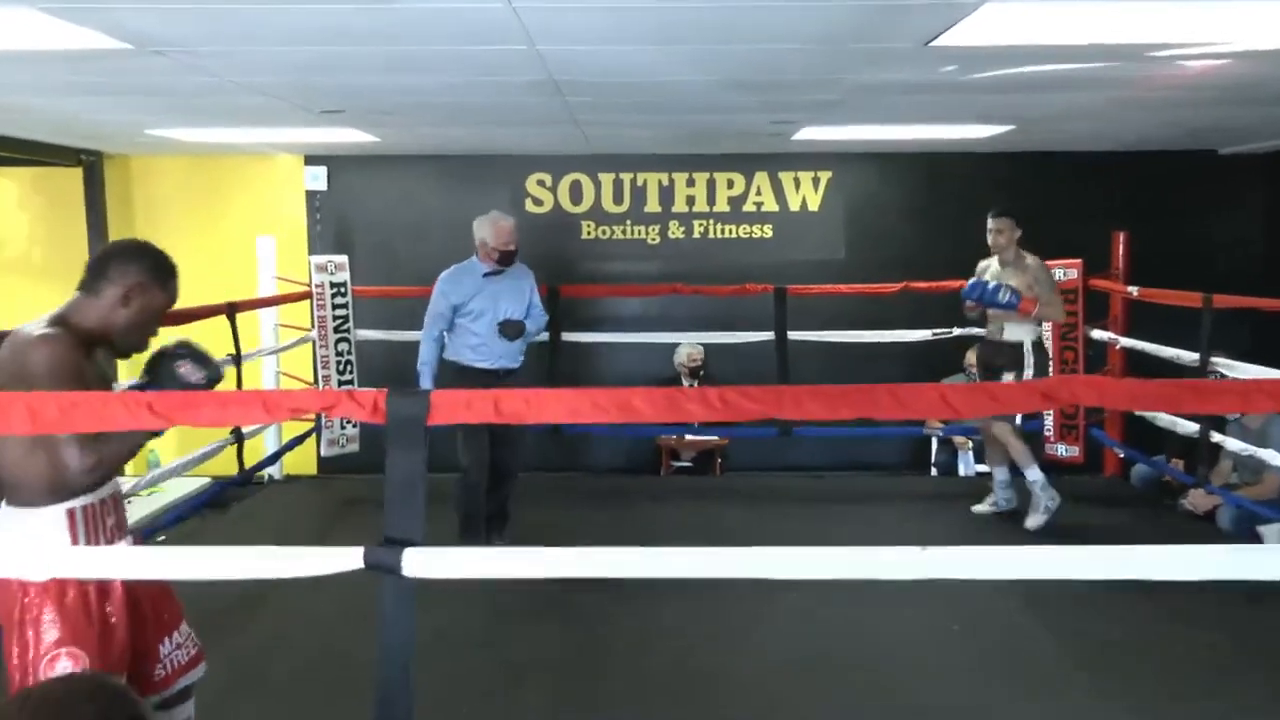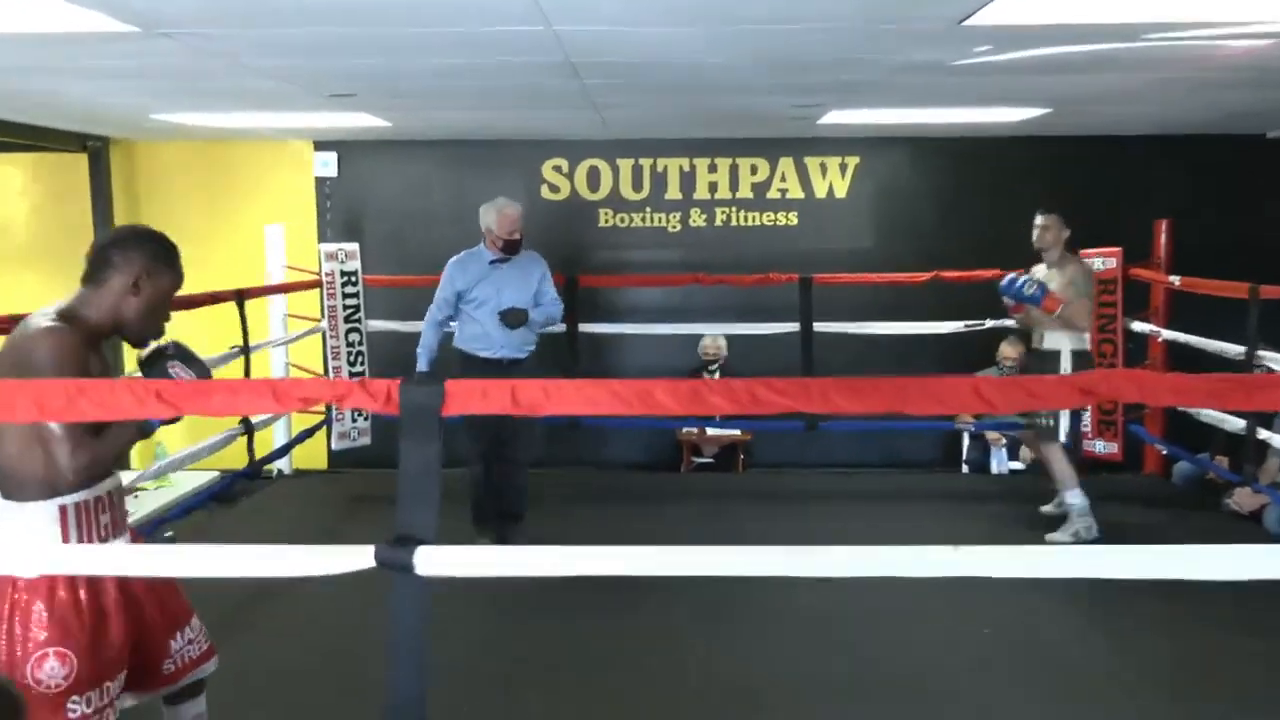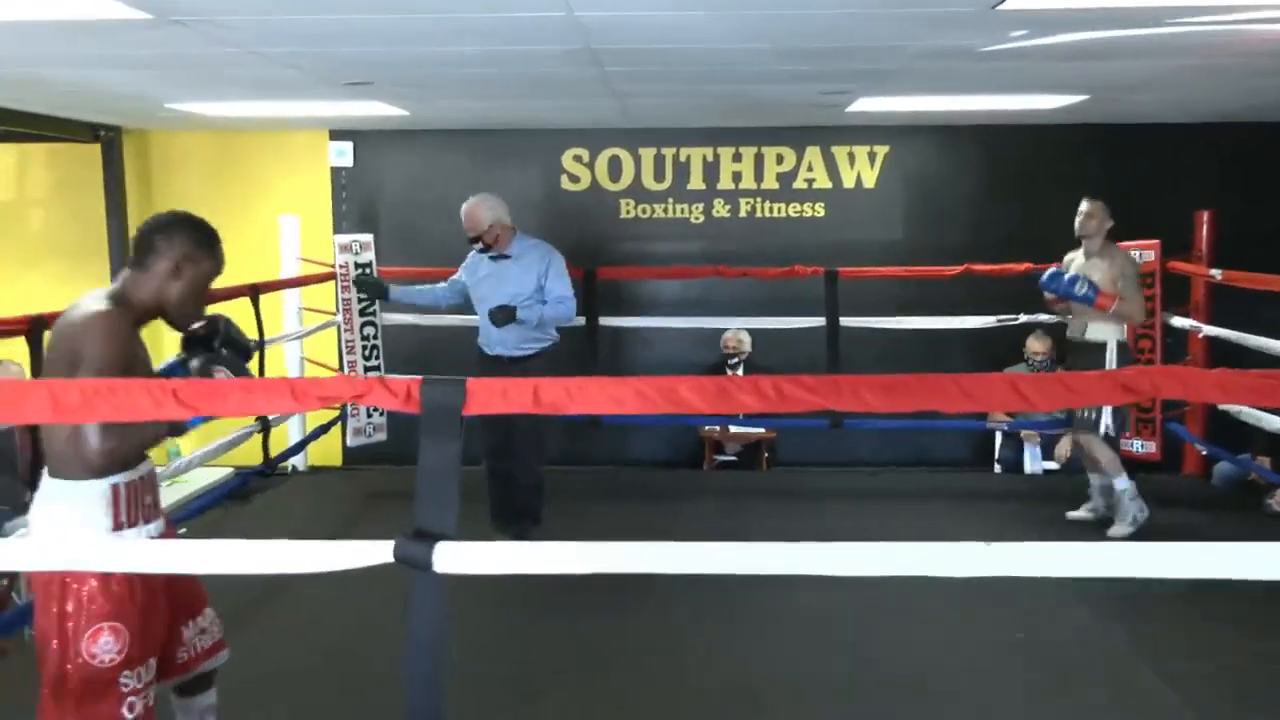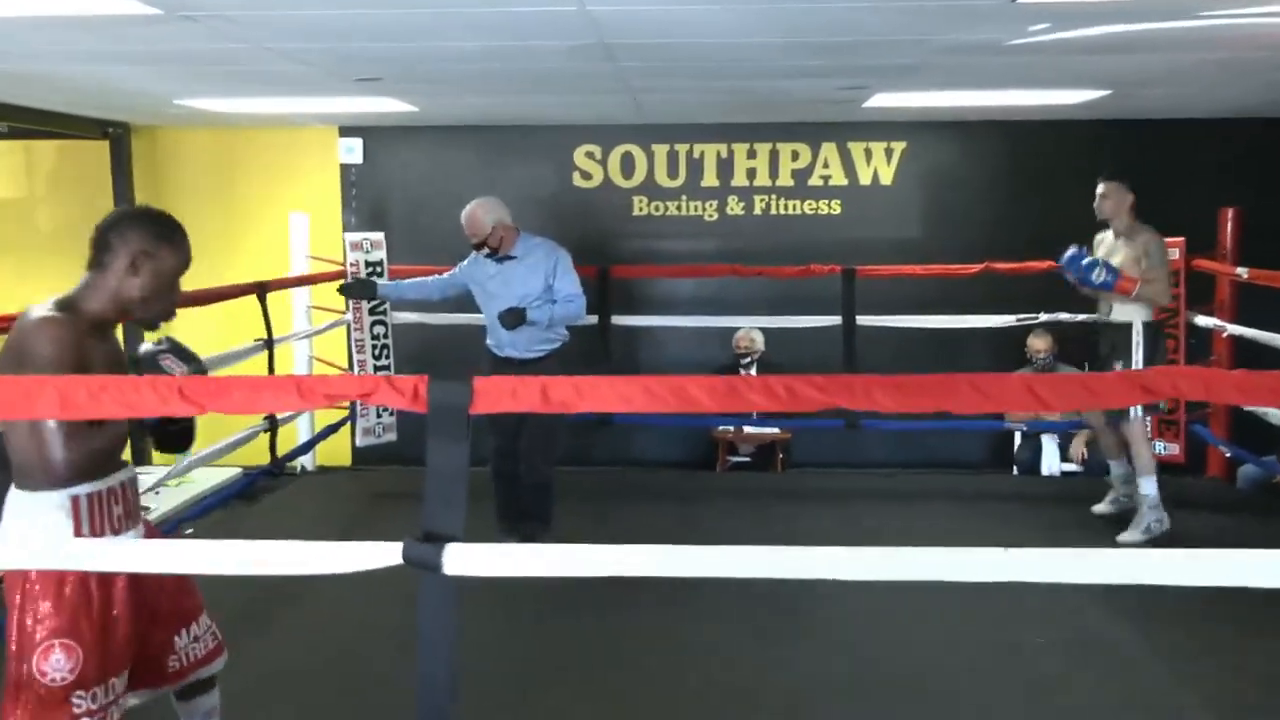
dt=0.5s
person 1, frame 1
left shoulder: (80, 346)
right shoulder: (46, 350)
right elbow: (85, 467)
left wrist: (148, 395)
left hip: (102, 544)
left knee: (174, 664)
person 1, frame 2
left shoulder: (83, 342)
right shoulder: (50, 343)
right elbow: (74, 467)
left hip: (100, 538)
right hip: (45, 554)
left knee: (183, 657)
person 1, frame 3
left shoulder: (117, 323)
right shoulder: (101, 327)
right elbow: (99, 449)
left wrist: (188, 365)
left hip: (131, 524)
right hip: (86, 533)
left knee: (196, 645)
person 1, frame 4
left shoulder: (99, 331)
right shoulder: (50, 333)
right elbow: (65, 459)
left wrist: (158, 414)
left hip: (119, 529)
right hip: (57, 547)
left knee: (195, 654)
person 2, frame 1
left shoulder: (523, 276)
right shoulder: (453, 280)
left elbow: (540, 318)
right elbow: (432, 335)
left wrist: (524, 328)
right wrist: (427, 384)
left hip: (509, 379)
right hip: (467, 380)
left knee: (506, 461)
right knee: (475, 462)
left ankle: (495, 530)
right ankle: (472, 539)
person 2, frame 2
left shoulder: (534, 264)
right shoulder: (460, 266)
left elbow: (554, 309)
right elbow: (436, 319)
left wrist: (528, 316)
right wrist: (423, 366)
left hip: (518, 370)
right hip: (476, 368)
left knee: (514, 450)
right knee: (481, 451)
left ankle: (510, 524)
right ankle: (486, 526)
person 2, frame 3
left shoulder: (544, 257)
right shoulder: (476, 262)
left elbow: (567, 309)
right elbow: (445, 294)
left wrist: (519, 313)
right wrist: (389, 292)
left hip: (532, 366)
right hip: (491, 365)
left knee: (530, 448)
right knee: (496, 448)
left ankle: (528, 524)
right ankle: (505, 524)
person 2, frame 4
left shoulder: (550, 255)
right shoulder: (477, 265)
left elbow: (576, 307)
right elbow: (435, 286)
left wrist: (529, 315)
right wrist: (378, 289)
left hip: (544, 368)
right hip: (501, 368)
left knee: (538, 452)
right knee: (504, 451)
left ankle: (536, 527)
right ankle: (512, 525)
person 3, frame 1
left shoulder: (1034, 268)
right shoulder: (983, 268)
left elbow: (1058, 313)
right elbow: (974, 311)
left wrist: (1019, 304)
right wrist: (972, 304)
left hip: (1020, 351)
right hip: (990, 347)
left knee: (1002, 427)
right knee: (986, 426)
left ankle: (1043, 493)
right ankle: (1002, 493)
person 3, frame 2
left shoulder: (1076, 270)
right shoulder: (1036, 272)
left elbow: (1084, 321)
left wrist: (1045, 301)
right wrist: (1015, 305)
left hip: (1064, 360)
right hip: (1040, 357)
left knee: (1050, 441)
right knee: (1030, 433)
left ankle: (1081, 520)
right ankle: (1067, 494)
person 3, frame 3
left shoulder: (1120, 261)
right shoulder: (1069, 259)
left elbow: (1137, 315)
left wrist: (1097, 298)
right wrist: (1055, 298)
left hip: (1106, 351)
right hip: (1076, 347)
left knee: (1087, 434)
right knee: (1080, 432)
left ankle: (1132, 503)
right ankle: (1102, 498)
person 3, frame 4
left shoulder: (1146, 239)
right shoulder: (1100, 239)
left elbow: (1163, 295)
left wrist: (1117, 282)
right wrist: (1082, 279)
left hip: (1133, 334)
right hip: (1105, 332)
left knee: (1131, 422)
right ankle: (1123, 489)
